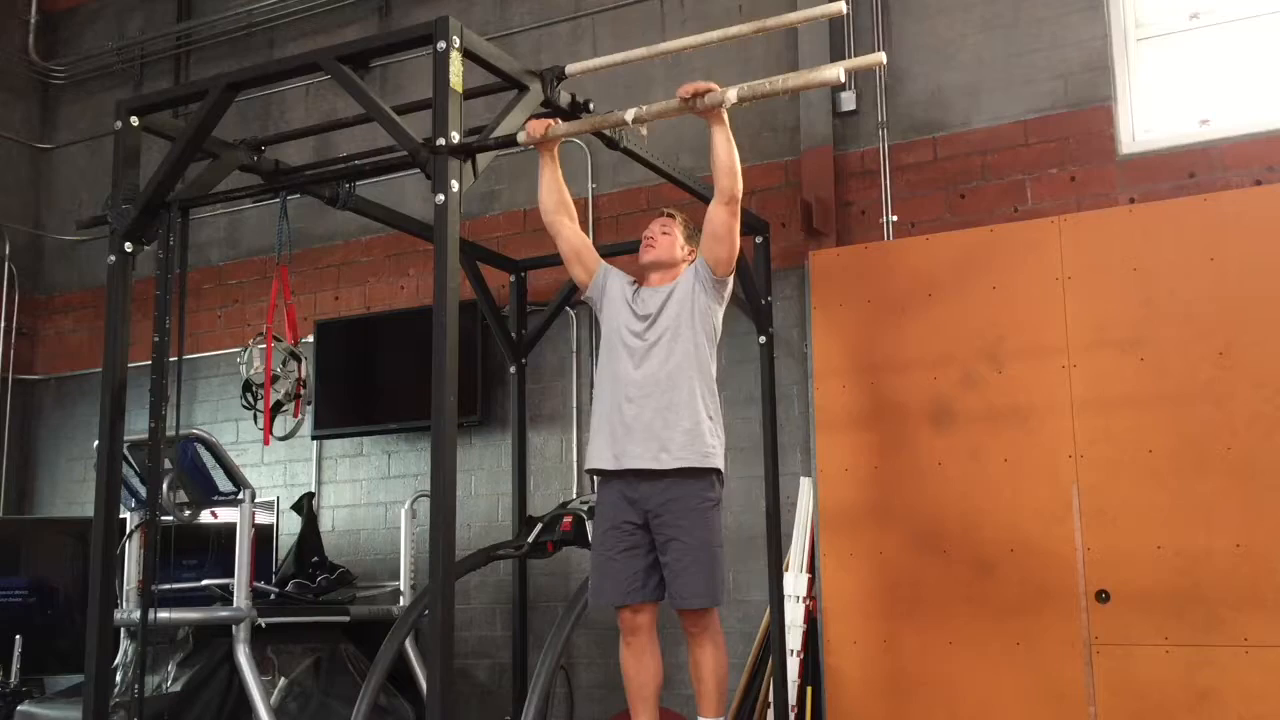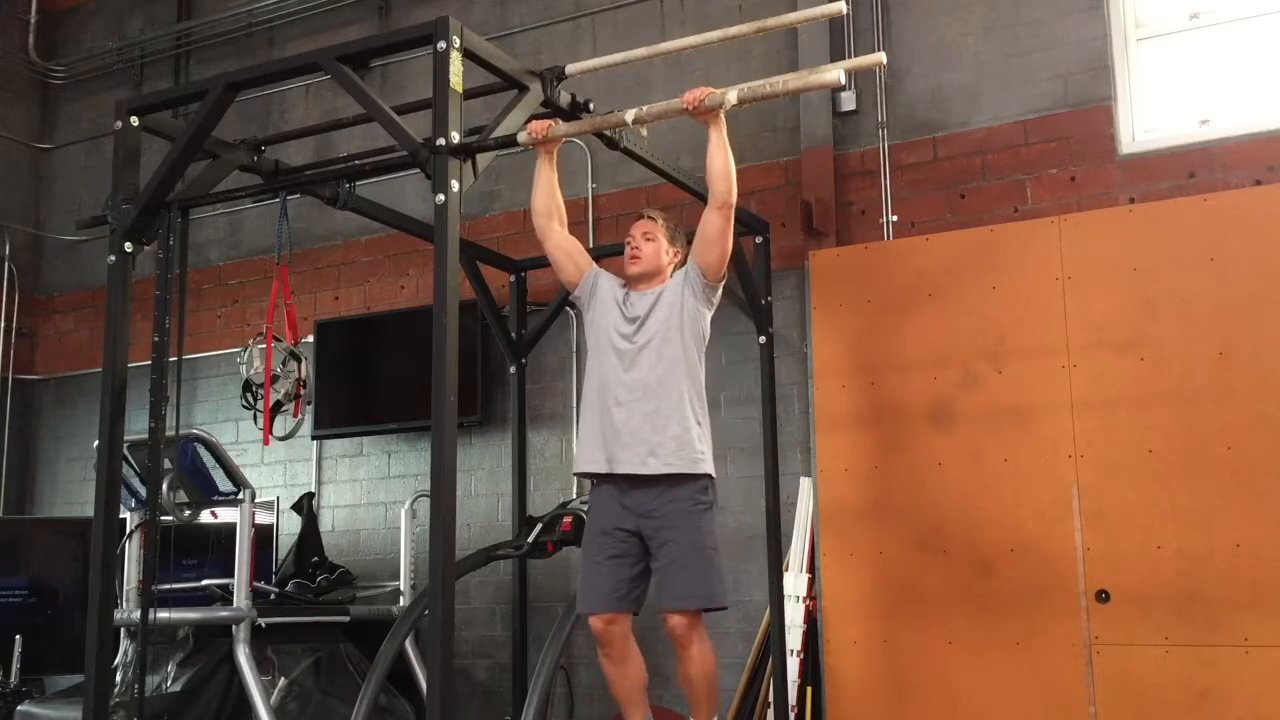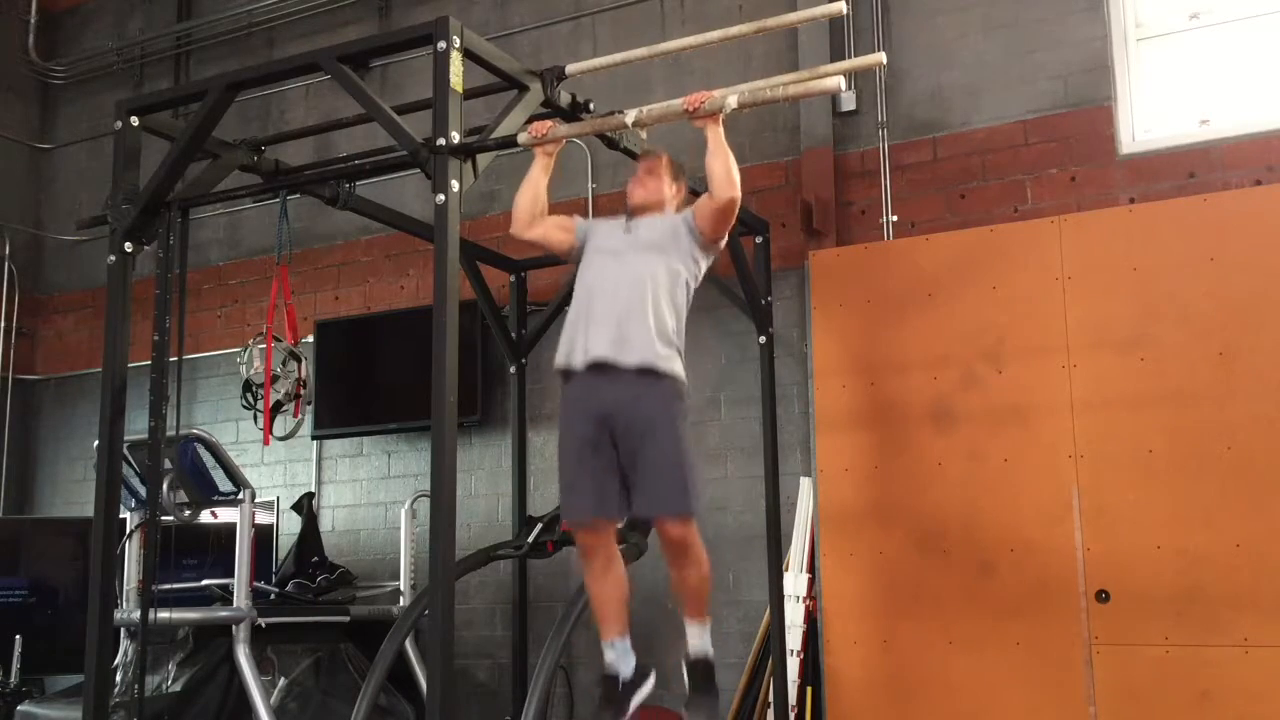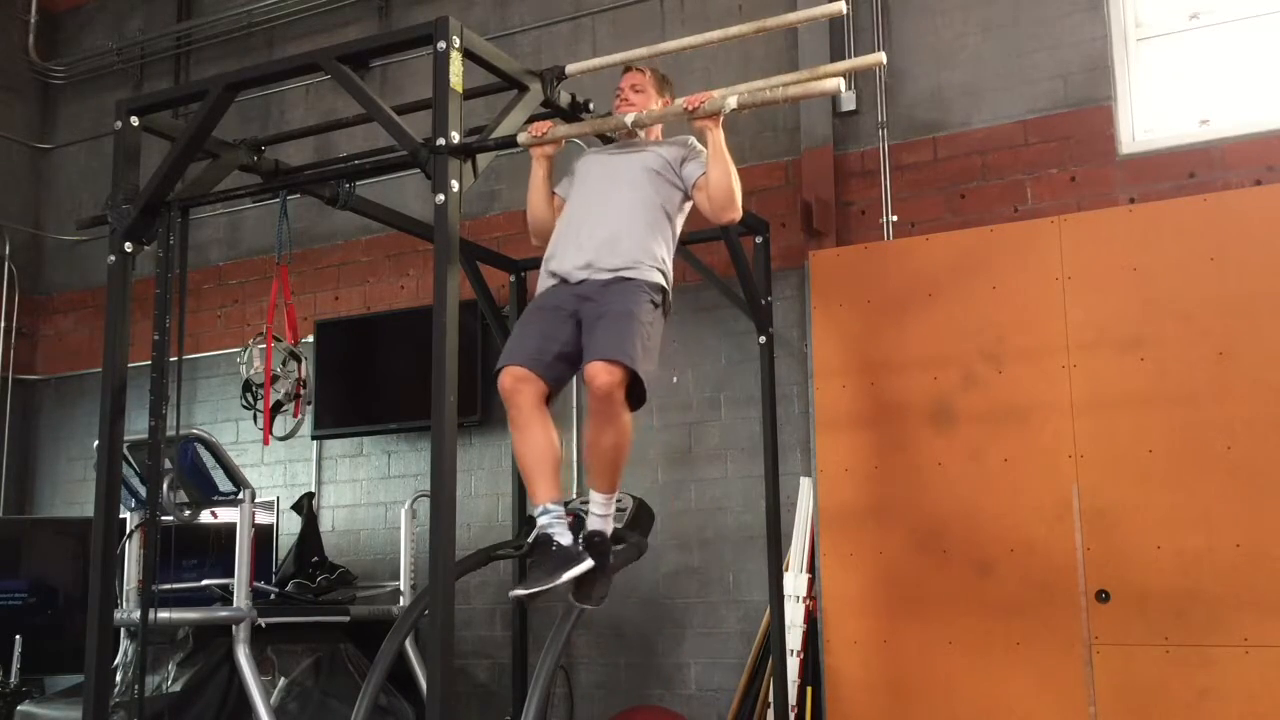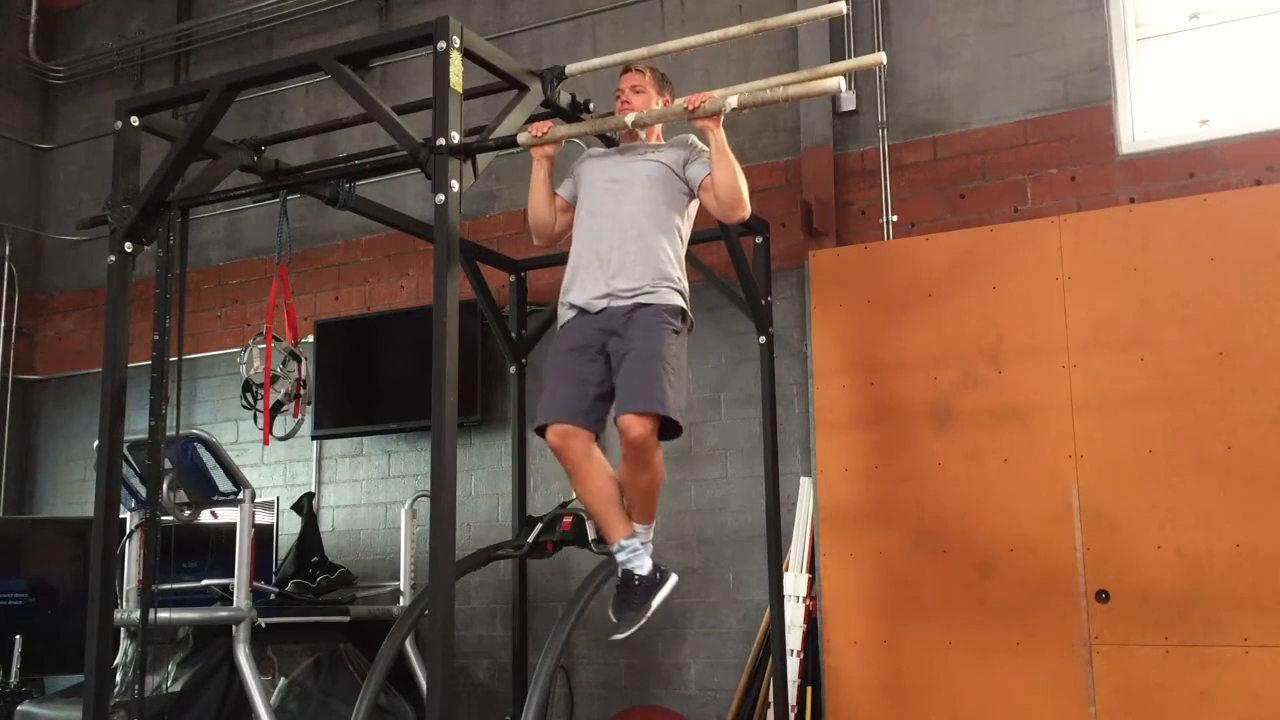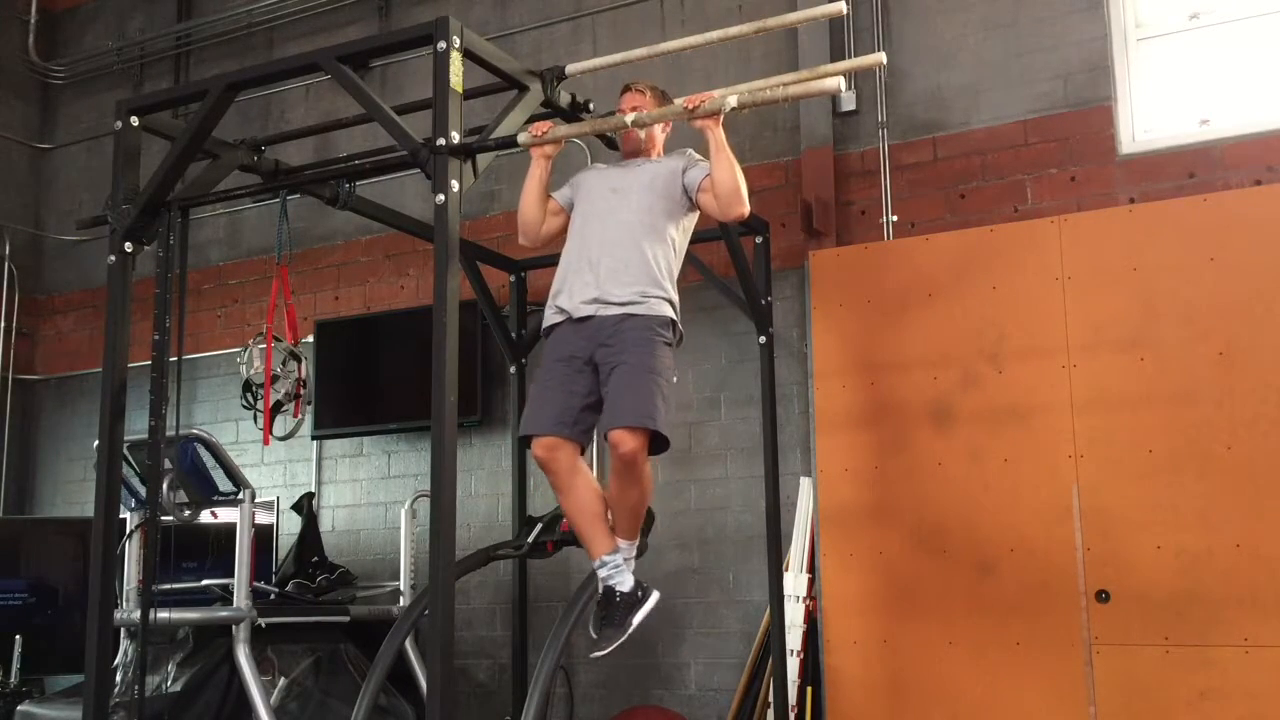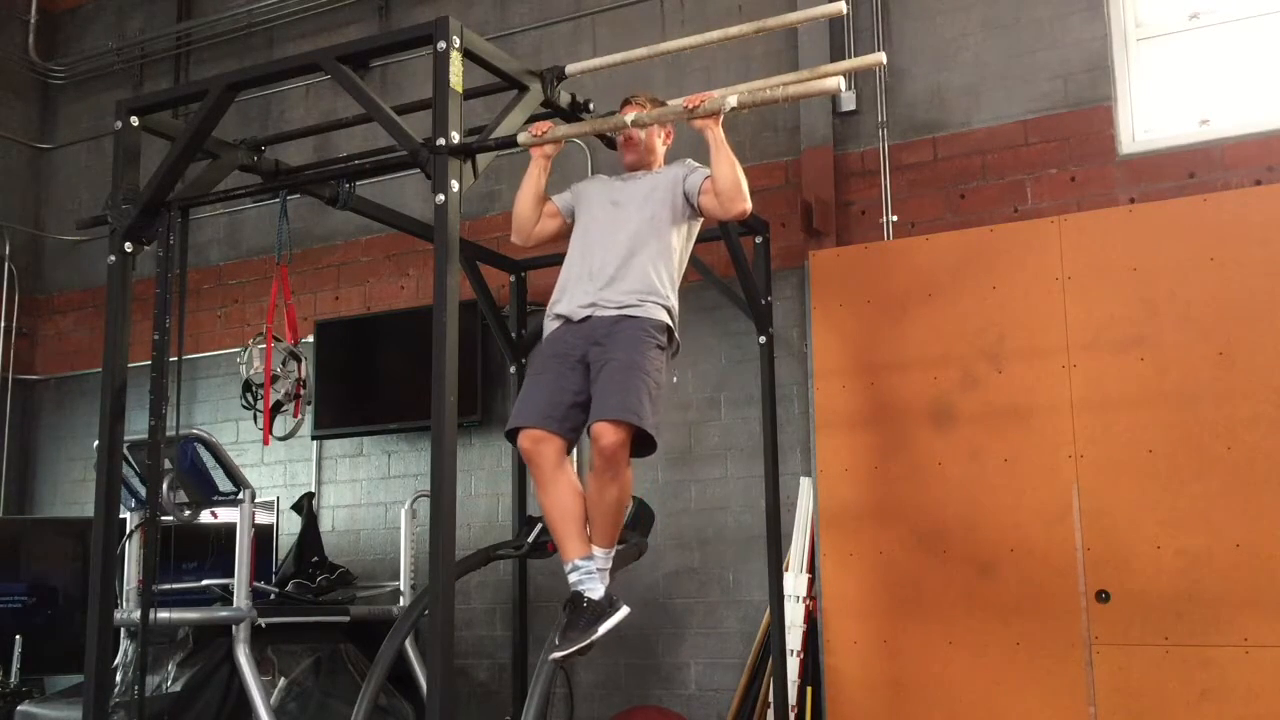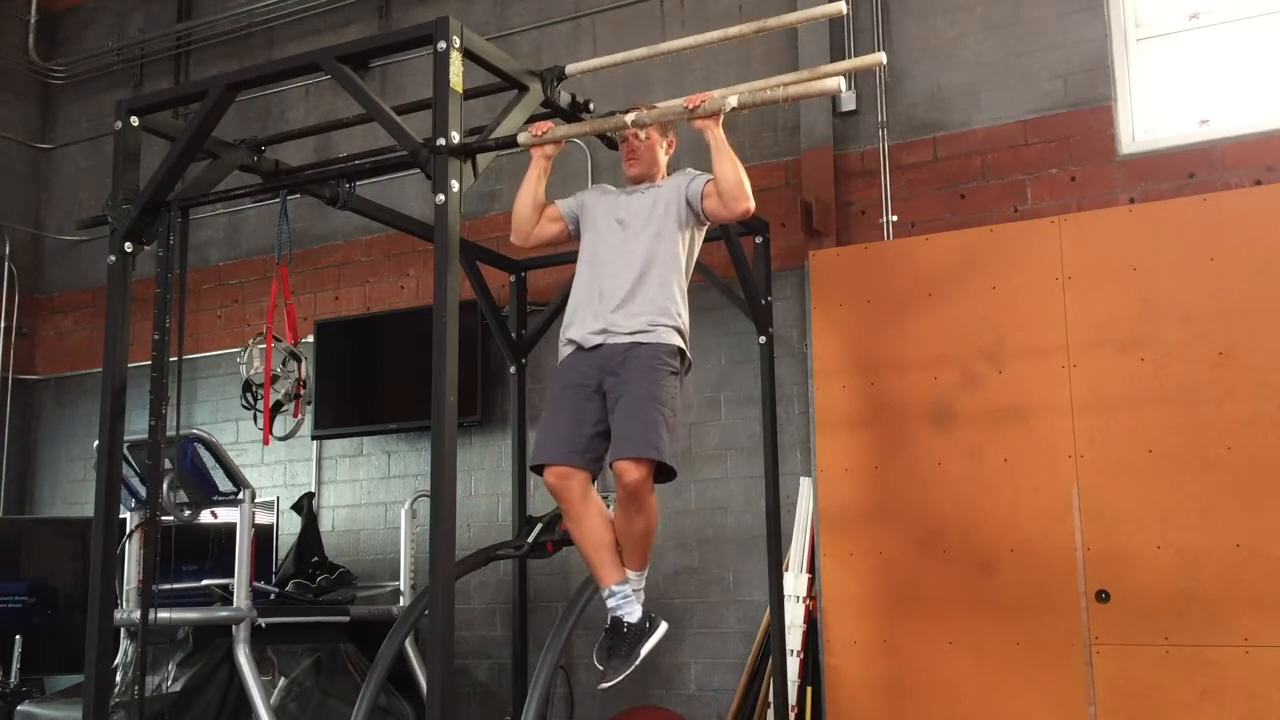
dt=0.7s
person 1, frame 1
left shoulder: (703, 288)
right shoulder: (612, 293)
left elbow: (728, 198)
right elbow: (561, 223)
left wrist: (715, 118)
right wrist: (548, 154)
left hip: (685, 473)
right hip: (619, 476)
left knee: (698, 617)
right knee: (634, 618)
person 1, frame 2
left shoulder: (691, 292)
right shoulder: (598, 295)
left elbow: (723, 205)
right elbow: (549, 226)
left wrist: (714, 124)
right wrist: (546, 156)
left hip: (677, 482)
right hip: (612, 485)
left knee: (683, 623)
right knee: (606, 624)
person 1, frame 3
left shoulder: (687, 227)
right shoulder: (598, 231)
left elbow: (727, 195)
right elbow: (522, 226)
left wrist: (711, 128)
right wrist: (544, 158)
left hip: (650, 380)
right hip: (585, 384)
left knee: (676, 529)
right knee: (591, 531)
left ankle: (699, 653)
right ankle: (623, 666)
person 1, frame 4
left shoulder: (680, 151)
right shoulder: (588, 159)
left elbow: (727, 210)
right elbow: (541, 231)
left wrist: (712, 133)
right wrist: (540, 160)
left hip: (630, 282)
right hip: (561, 285)
left knee: (605, 380)
right knee: (517, 382)
left ankle: (600, 530)
right ankle: (555, 533)
person 1, frame 5
left shoulder: (684, 152)
right shoulder: (589, 162)
left elbow: (735, 208)
right elbow: (544, 231)
left wrist: (714, 131)
right wrist: (541, 161)
left hip: (650, 305)
right hip: (581, 310)
left knee: (637, 427)
right knee: (565, 435)
left ankle: (641, 548)
right ankle: (637, 565)
person 1, frame 6
left shoulder: (681, 166)
right shoulder: (588, 178)
left elbow: (734, 206)
right elbow: (530, 233)
left wrist: (713, 131)
right wrist: (540, 159)
left hip: (639, 316)
right hip: (570, 321)
left knee: (628, 442)
right knee: (551, 446)
left ankle: (624, 562)
right ankle: (617, 580)
person 1, frame 7
left shoulder: (682, 178)
right shoulder: (589, 189)
left elbow: (736, 204)
right elbow: (523, 232)
left wrist: (713, 131)
right wrist: (541, 161)
left hip: (636, 321)
right hip: (568, 325)
left knee: (610, 437)
right knee: (536, 442)
left ankle: (598, 574)
right ankle: (589, 589)
person 1, frame 8
left shoulder: (685, 188)
right shoulder: (592, 200)
left elbow: (739, 204)
right elbow: (524, 233)
left wrist: (712, 131)
right wrist: (541, 160)
left hip: (649, 345)
right hip: (581, 349)
left knee: (633, 472)
right knee: (562, 475)
left ankle: (632, 597)
right ankle: (627, 612)
